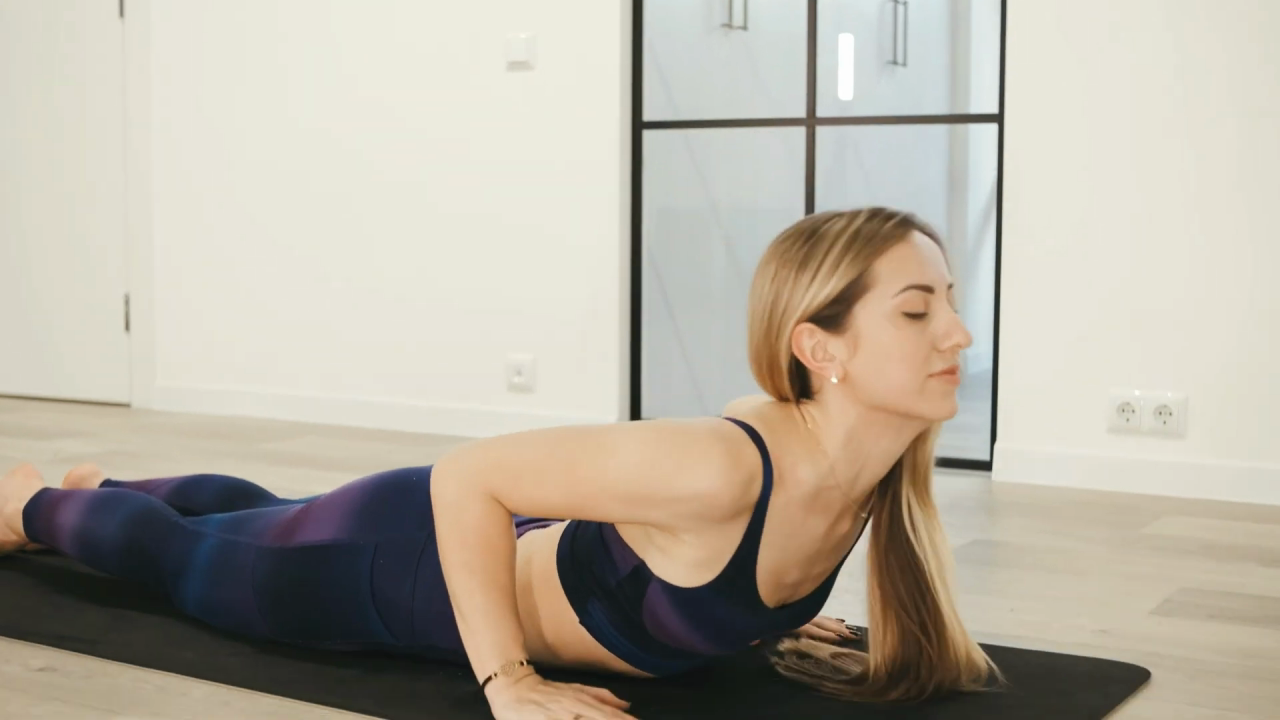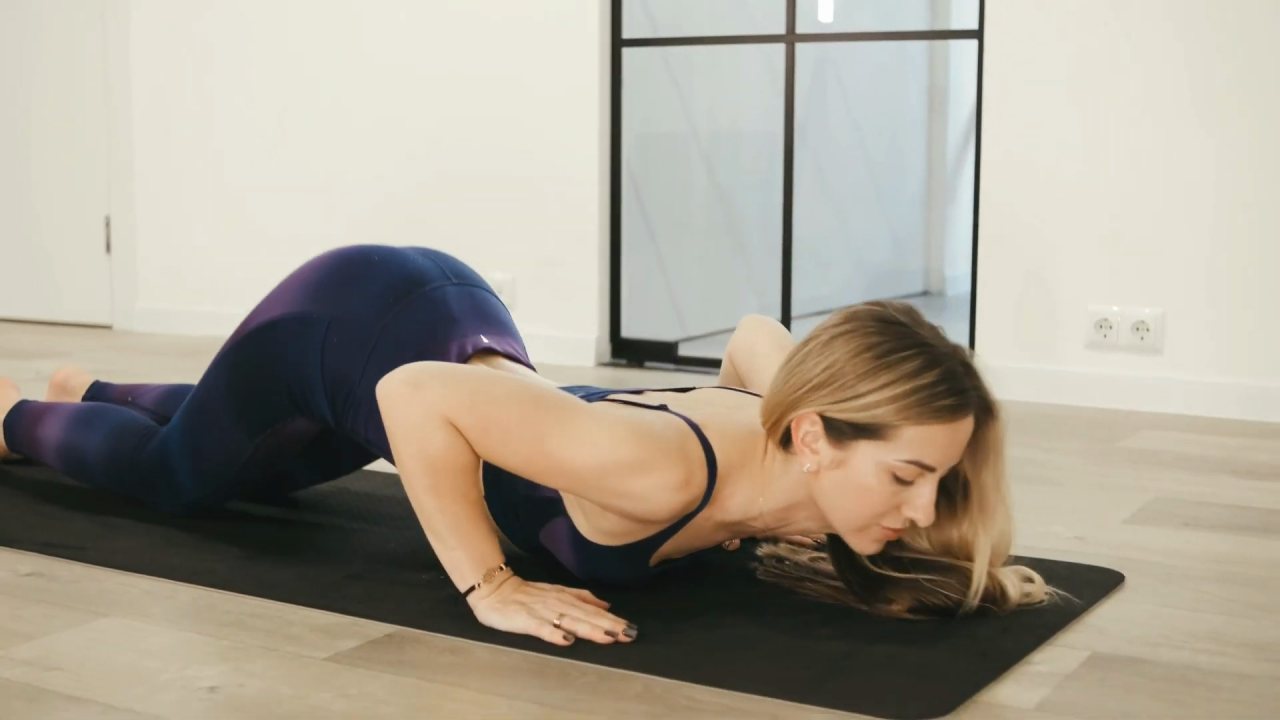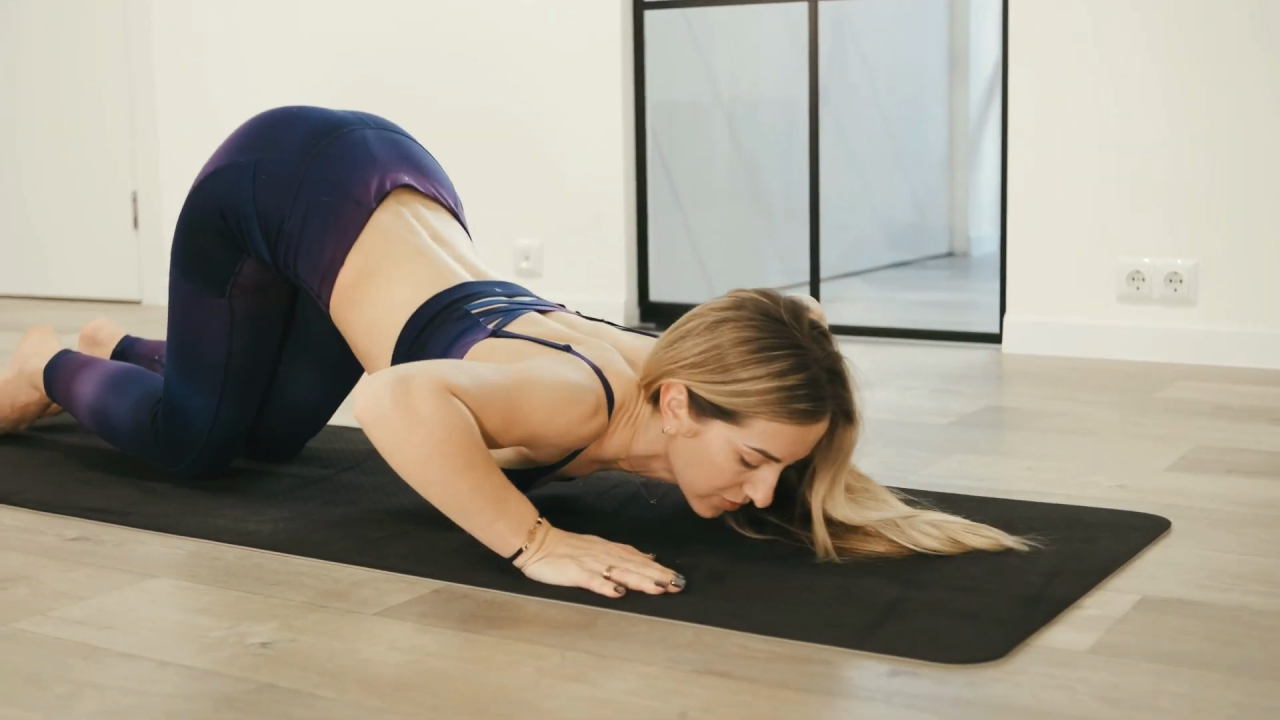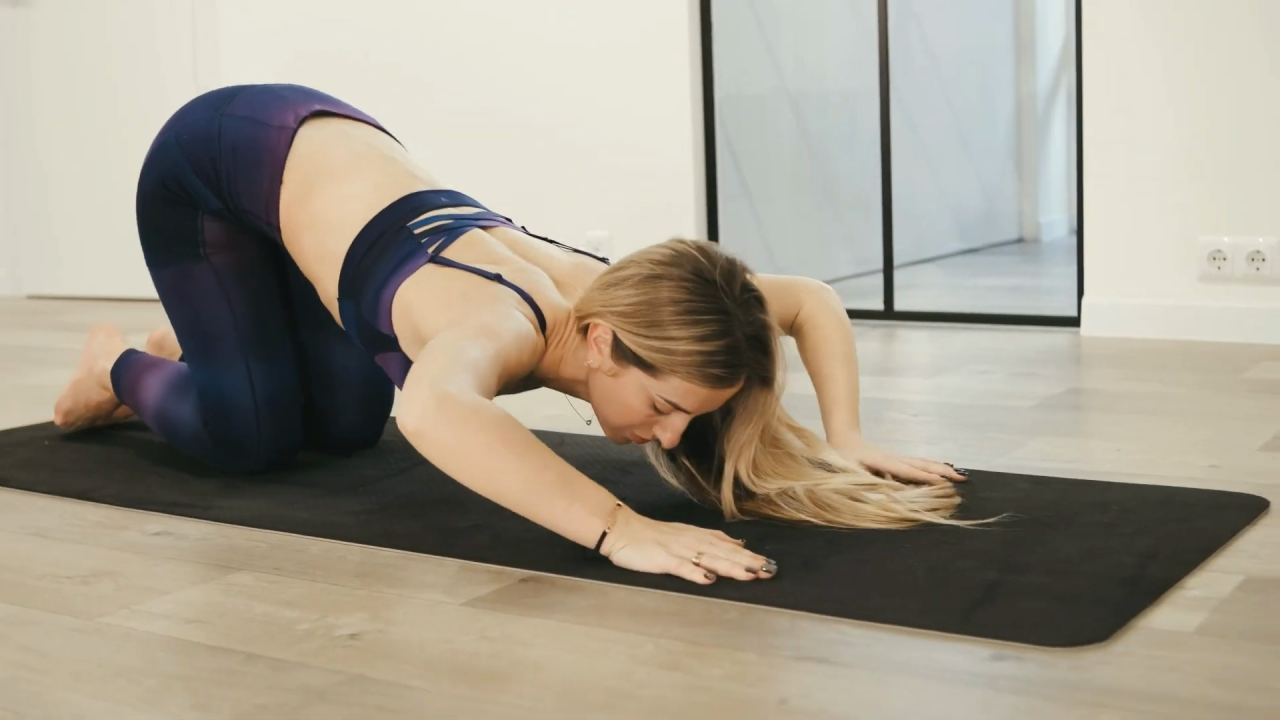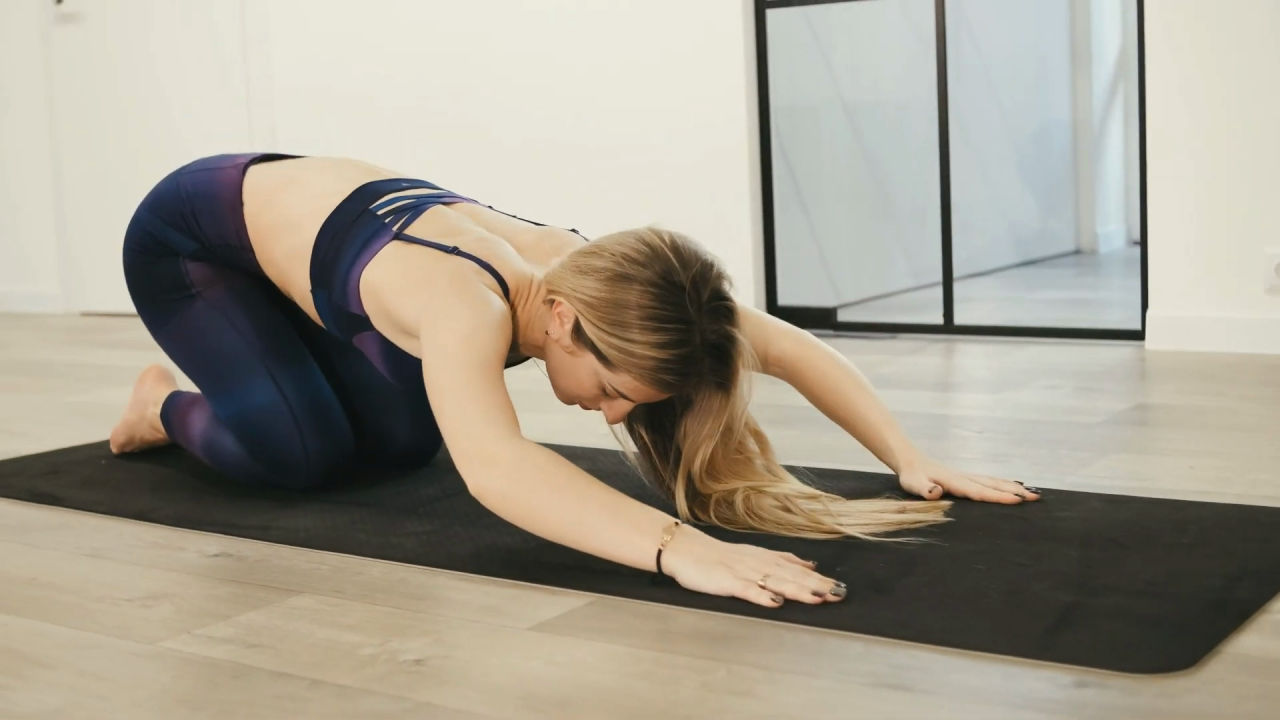
dt=0.7s
person 1, frame 1
left shoulder: (864, 452)
right shoulder: (717, 470)
right elbow: (466, 479)
left wrist: (766, 611)
left hip: (520, 558)
right hip: (399, 569)
left knee: (265, 514)
right knee: (183, 559)
left ankle: (108, 483)
person 1, frame 2
left shoulder: (786, 428)
right shoulder: (669, 469)
left elbow: (753, 334)
right elbow: (415, 395)
left wrist: (752, 520)
right wrist: (490, 587)
left hip: (446, 314)
right hip: (347, 331)
left knee: (249, 476)
right knee: (168, 474)
left ankle: (89, 391)
person 1, frame 3
left shoulder: (680, 382)
right shoulder: (574, 402)
left elbow: (796, 312)
right elbow: (397, 401)
left wrist: (819, 479)
right wrist: (535, 544)
left hip: (379, 178)
right hip: (274, 183)
left knee: (273, 432)
right knee: (193, 440)
left ankle: (117, 348)
person 1, frame 4
left shoulder: (620, 303)
right shoulder: (504, 328)
left elbow: (812, 300)
right elbow: (434, 410)
left wrist: (841, 445)
right wrist: (616, 528)
left hip: (326, 145)
right hip: (213, 160)
left knee: (345, 426)
right knee: (252, 436)
left ankle: (185, 354)
right ankle: (121, 368)
person 1, frame 5
left shoulder: (593, 278)
right shoulder: (468, 302)
left elbow: (791, 347)
right elbow: (494, 466)
left wrist: (909, 462)
right wrist: (681, 550)
left hip: (294, 220)
right hip: (191, 233)
left knee: (402, 442)
right knee: (301, 450)
left ankle: (239, 387)
right ankle: (170, 408)
